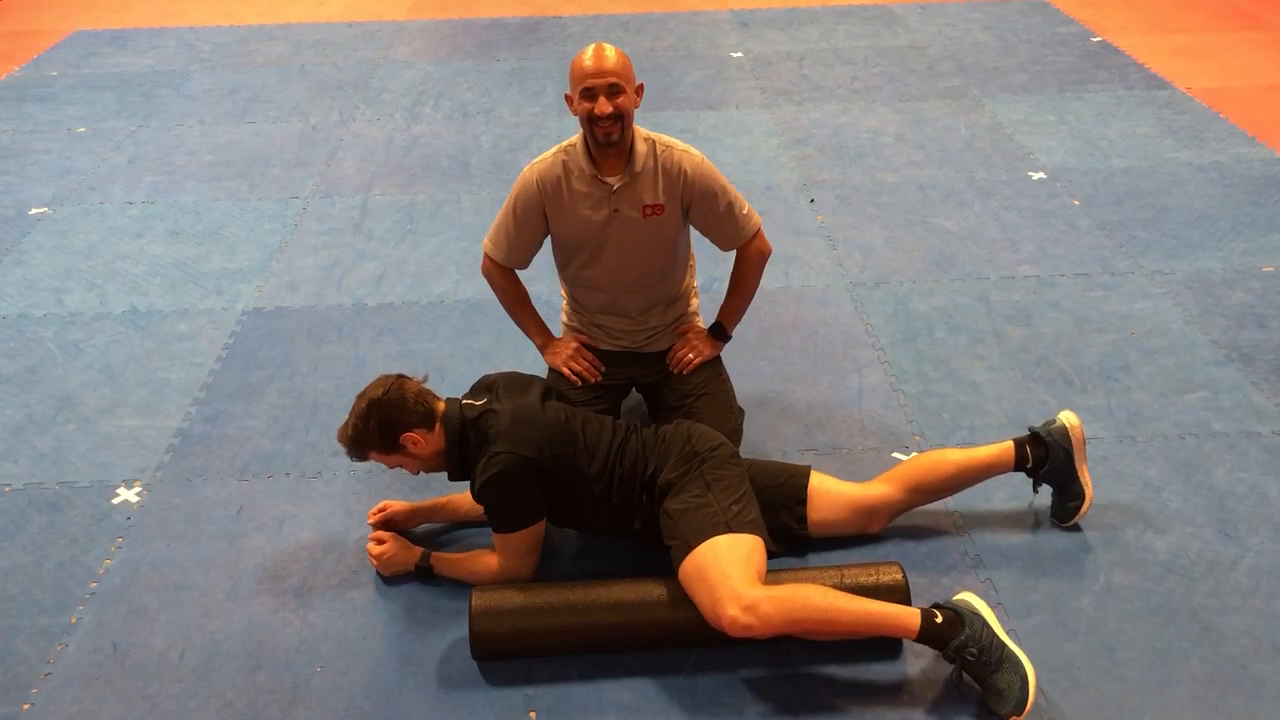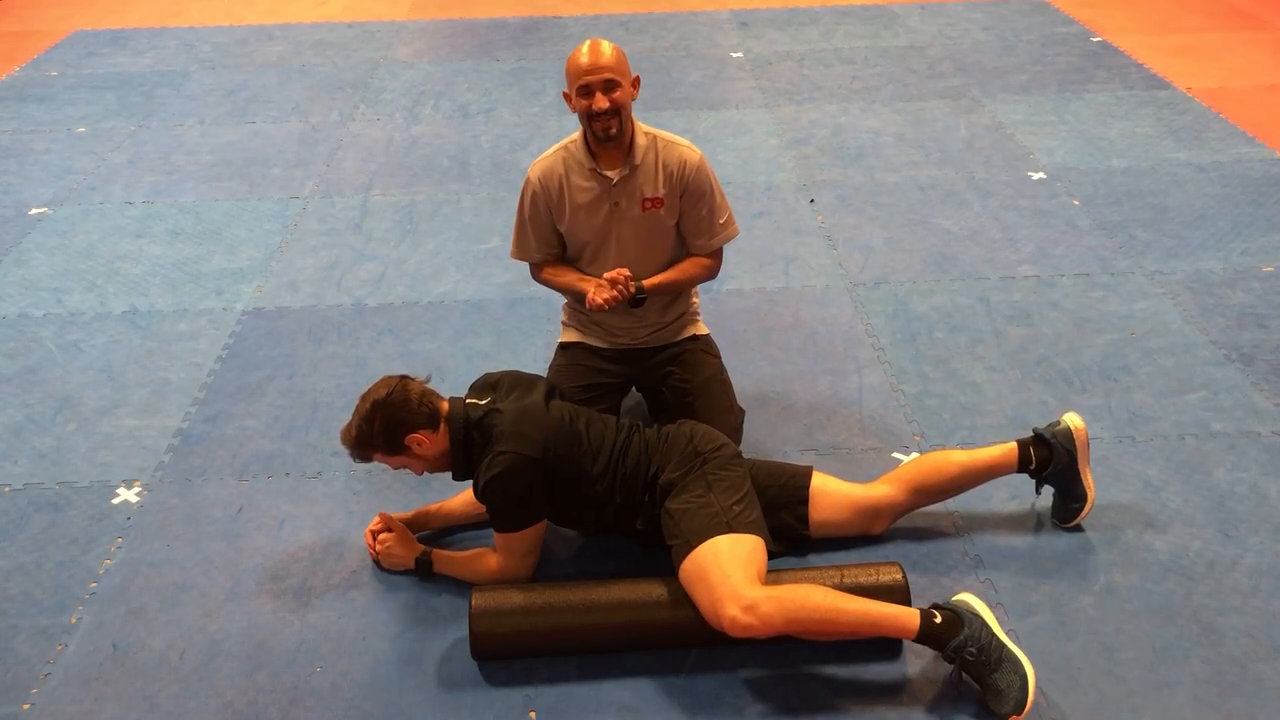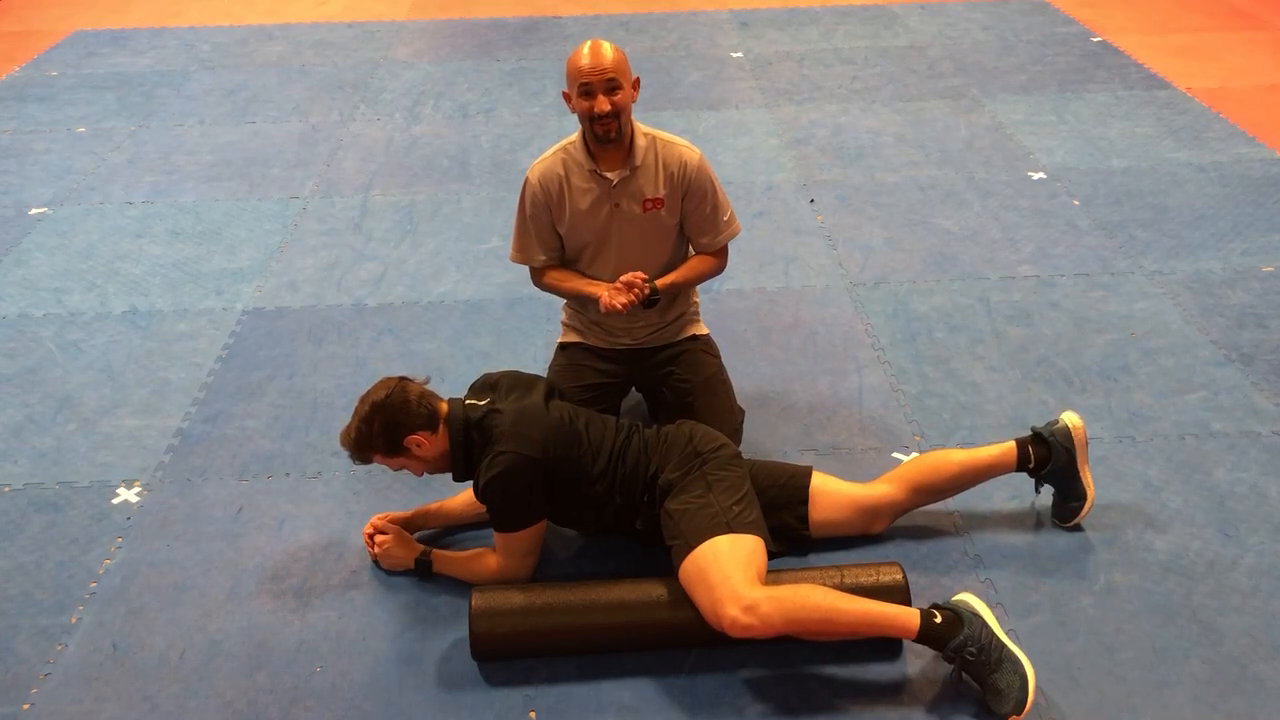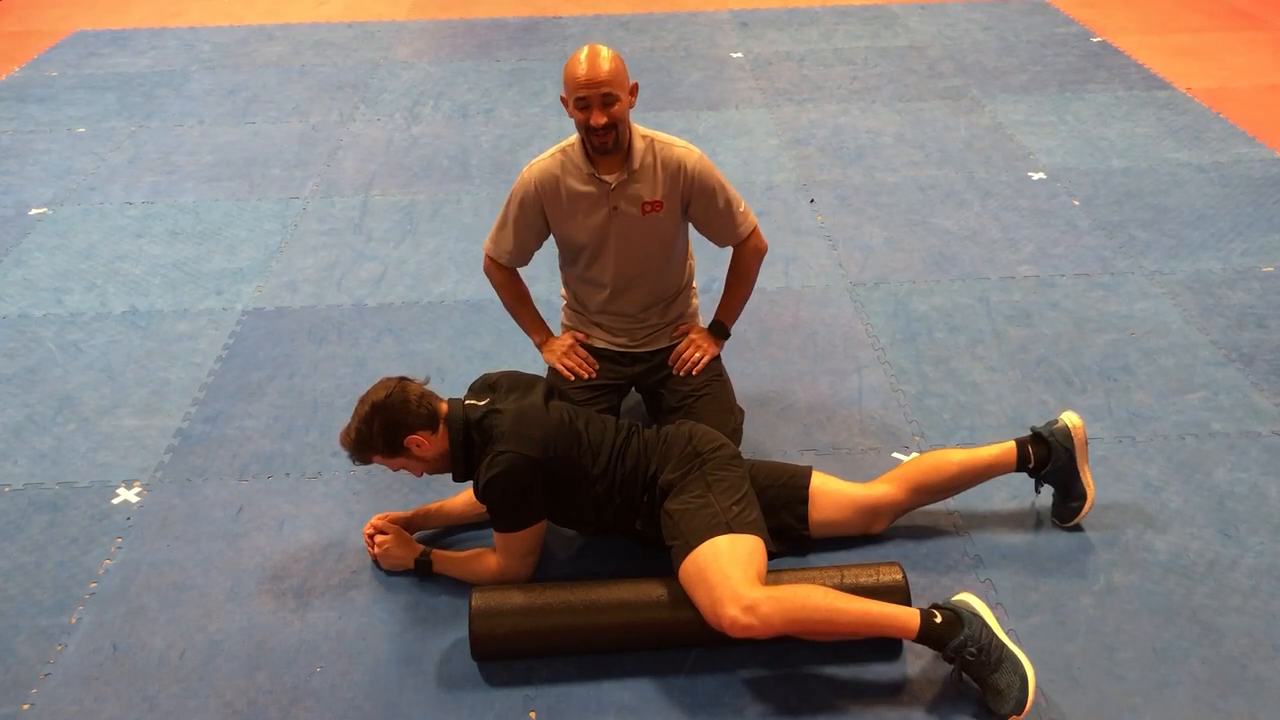
dt=1s
person 1, frame 1
left shoulder: (500, 456)
right shoulder: (484, 395)
left elbow: (515, 565)
left wrist: (416, 560)
right wrist: (418, 512)
left hip: (685, 479)
right hip: (691, 458)
left knee: (741, 610)
right knee: (876, 503)
left ankle: (944, 625)
right ankle: (1039, 447)
person 1, frame 2
left shoulder: (506, 456)
right shoulder: (486, 394)
left elbow: (513, 565)
left wrist: (418, 559)
right wrist: (415, 518)
left hip: (687, 477)
right hip: (692, 459)
left knee: (740, 610)
right knee: (878, 504)
left ankle: (942, 625)
right ankle: (1040, 451)
person 1, frame 3
left shoulder: (507, 456)
right shoulder: (486, 393)
left elbow: (513, 565)
left wrist: (418, 559)
right wrist: (414, 518)
left hip: (686, 476)
right hip: (691, 458)
left knee: (741, 611)
right knee: (877, 504)
left ankle: (941, 625)
right ankle: (1040, 449)
person 1, frame 4
left shoulder: (506, 455)
right shoulder: (485, 393)
left elbow: (513, 565)
left wrist: (418, 559)
right wrist: (414, 517)
left hip: (686, 477)
right hip: (691, 459)
left knee: (740, 611)
right knee: (878, 504)
left ankle: (942, 625)
right ankle: (1039, 449)
person 2, frame 1
left shoulder: (683, 166)
right shoulder: (544, 178)
left elbow: (755, 247)
right elbow: (496, 266)
left wrist: (719, 333)
right wrist: (546, 343)
left hip: (674, 340)
right hip: (589, 344)
left ankle: (655, 395)
right ankle: (621, 395)
person 2, frame 2
left shoulder: (683, 162)
right shoulder: (546, 175)
left elbow: (708, 259)
right elbow: (542, 263)
left wrist: (639, 288)
right wrist: (591, 285)
left hip: (674, 333)
right hip: (588, 338)
left ankle: (654, 391)
right ankle: (626, 388)
person 2, frame 3
left shoulder: (683, 162)
right shoulder: (546, 176)
left elbow: (714, 255)
right elbow: (543, 270)
left wrist: (653, 289)
right wrist: (601, 290)
left hip: (674, 333)
right hip: (588, 338)
left ankle: (653, 392)
right ankle: (625, 389)
person 2, frame 4
left shoulder: (682, 163)
right shoulder: (542, 178)
left elbow: (751, 245)
right elbow: (498, 264)
left wrist: (718, 331)
right wrist: (543, 339)
left hip: (673, 338)
right hip: (589, 342)
left ankle: (653, 394)
right ankle: (624, 393)
